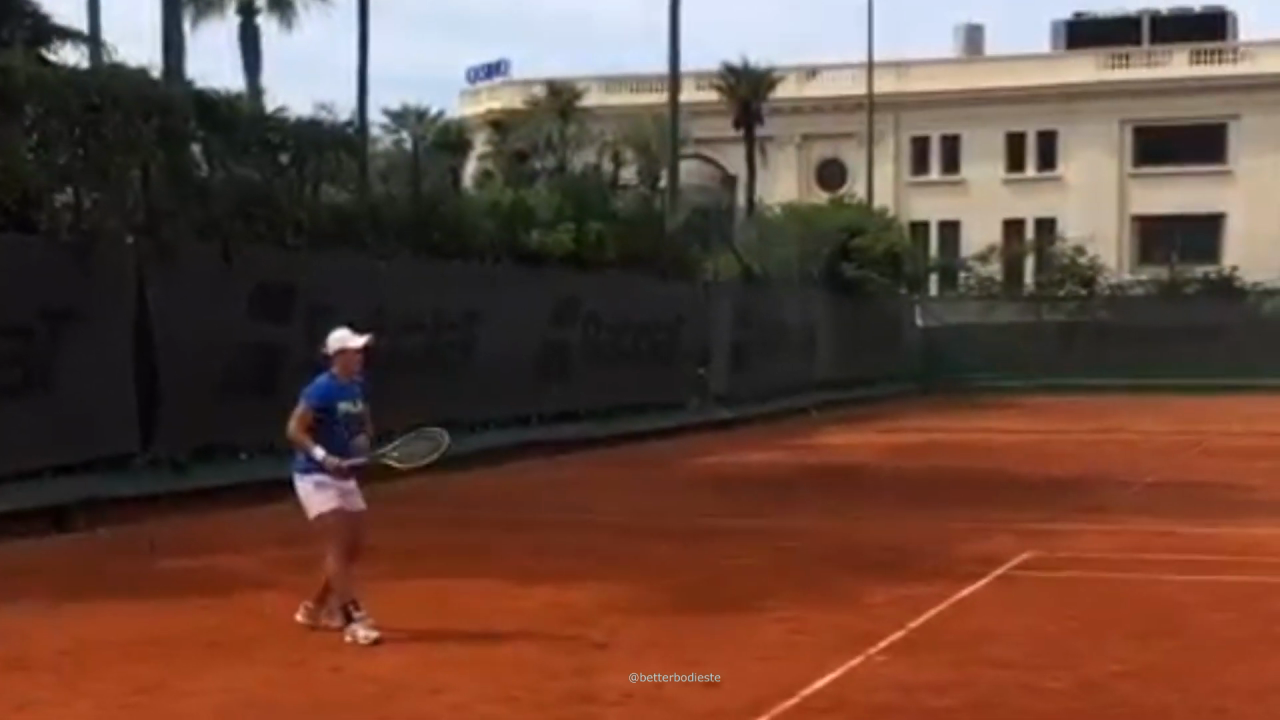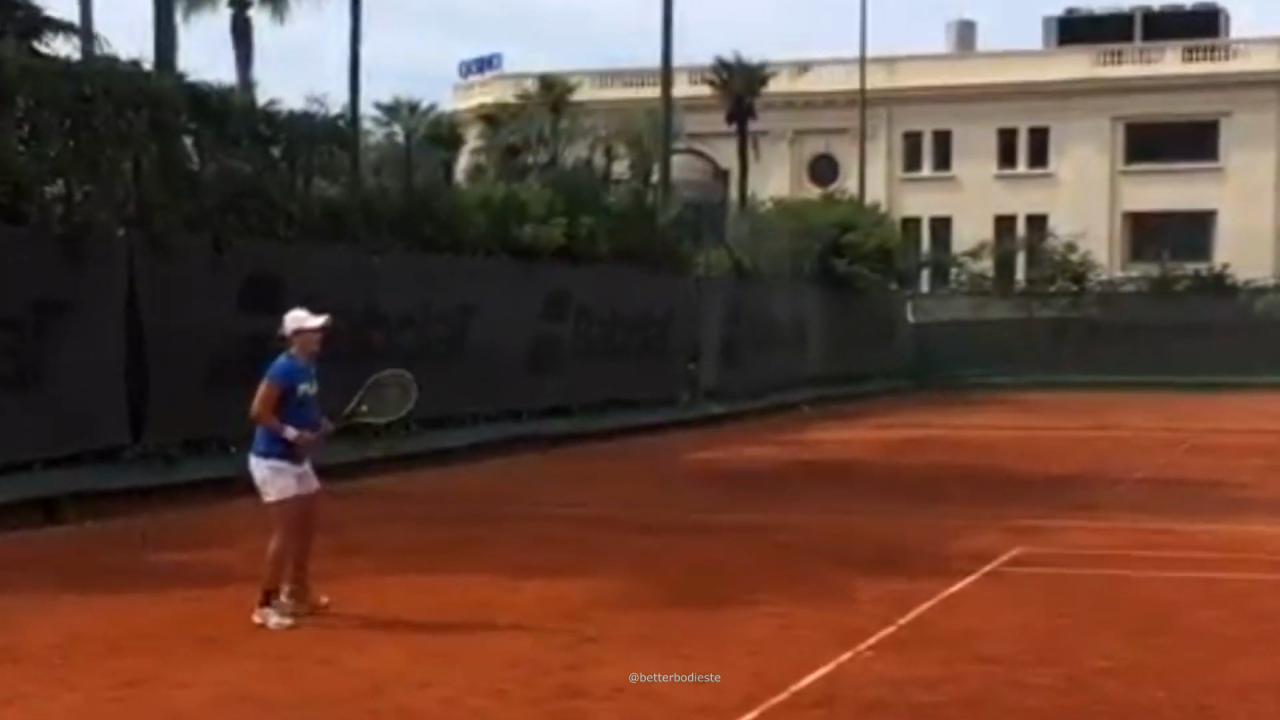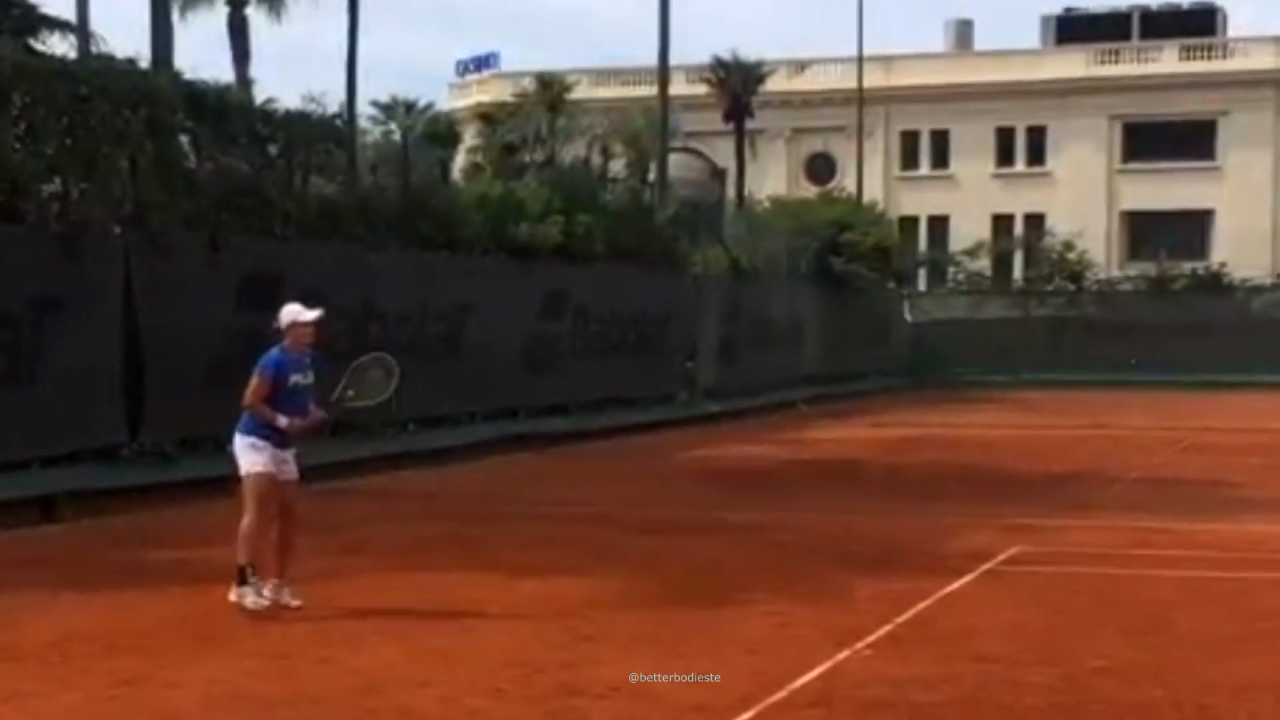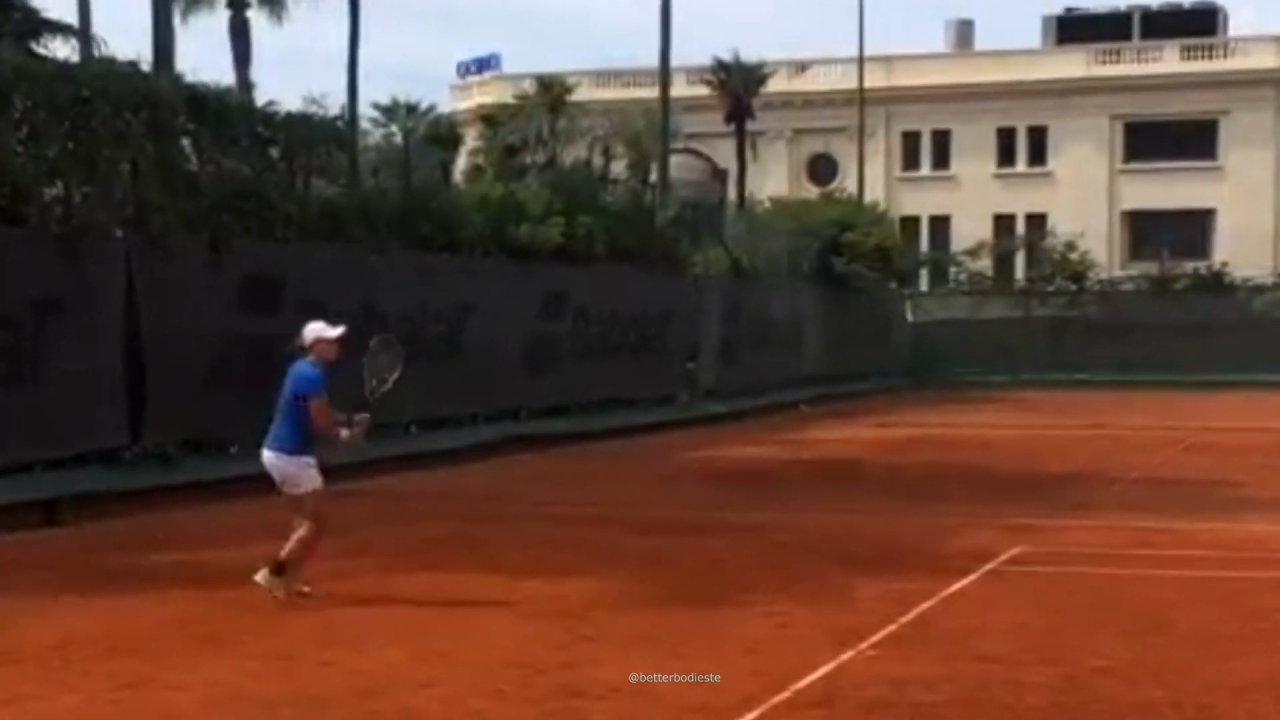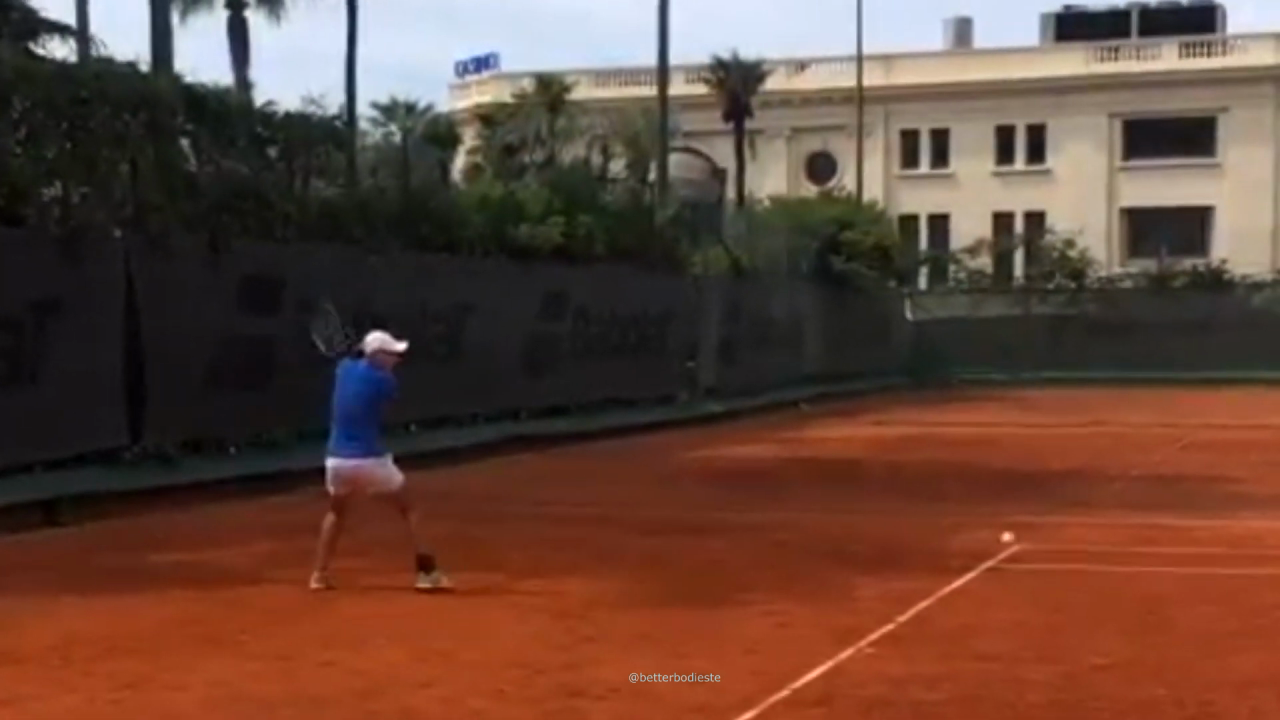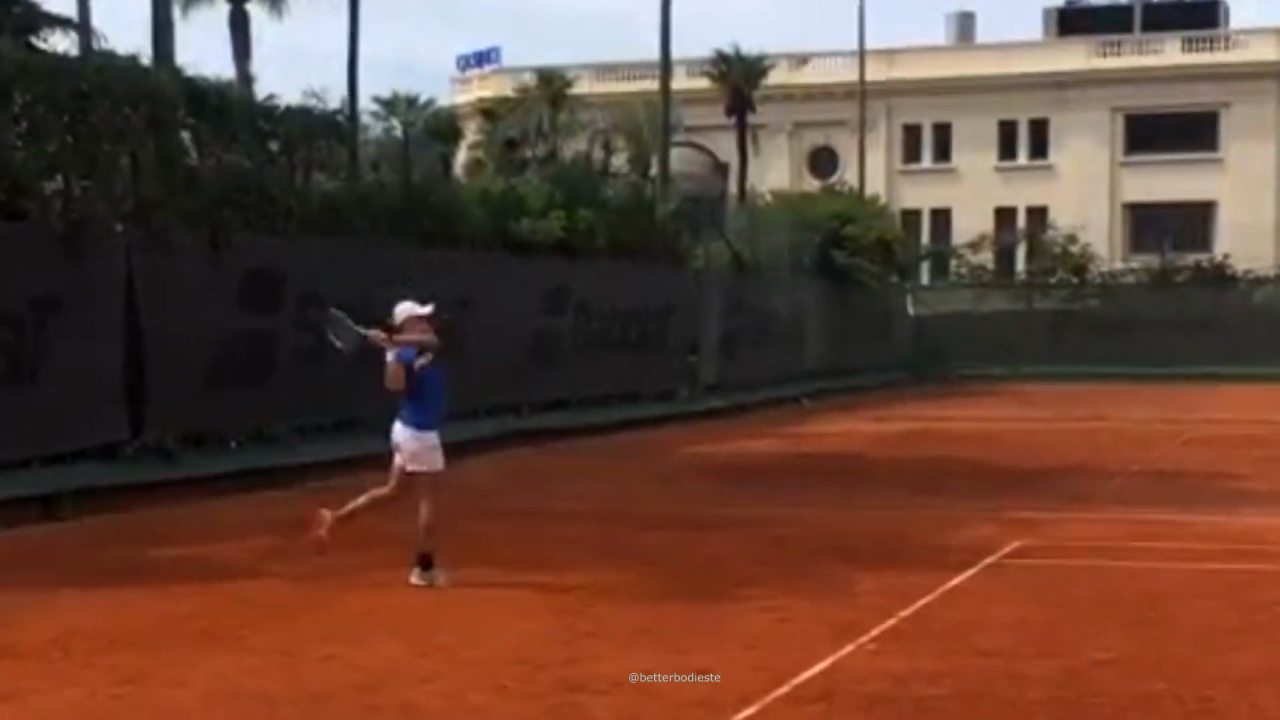
dt=0.5s
person 1, frame 1
left shoulder: (357, 386)
right shoulder: (321, 388)
left elbow: (365, 422)
right elbow: (294, 430)
left wrist: (364, 438)
right wrist: (322, 456)
left hip: (343, 476)
right hip: (315, 476)
left knee: (352, 547)
right knee: (339, 546)
left ankle: (316, 609)
right ankle: (354, 620)
person 1, frame 2
left shoulder: (309, 366)
right shoulder: (282, 369)
right elbow: (258, 411)
left wrist: (319, 423)
right wrist: (292, 434)
left hip: (298, 459)
right hip: (272, 460)
left knee: (307, 527)
right knee: (286, 534)
left ankle: (297, 590)
right ankle: (266, 605)
person 1, frame 3
left shoulder: (307, 359)
right shoulder: (274, 360)
right elbow: (250, 402)
left wrist: (311, 412)
right wrist: (284, 422)
left hip: (283, 445)
right hip: (255, 440)
left knee: (287, 515)
right knee: (257, 510)
left ankle: (276, 585)
right ankle: (244, 583)
person 1, frame 4
left shoulder: (302, 369)
right shoulder: (313, 376)
right elbow: (319, 424)
left wrist: (346, 421)
right wrist: (346, 434)
left hip: (275, 452)
right hip: (292, 457)
left knee: (305, 519)
right knee: (313, 524)
left ankle: (287, 578)
right ankle: (274, 573)
person 1, frame 5
left shoulder: (343, 368)
right shoulder: (385, 381)
left hip: (337, 459)
right hip: (371, 460)
left knee: (336, 513)
right knee: (408, 511)
left ankle: (320, 574)
right ankle: (427, 573)
person 1, frame 6
left shoulder: (423, 337)
right shoulder: (398, 353)
left elbow: (431, 341)
right elbow: (396, 386)
left wrist: (394, 339)
right wrist: (391, 352)
left hip: (414, 431)
right hip: (418, 433)
left knee: (390, 489)
right knee: (428, 500)
left ankle: (333, 519)
right ankle: (425, 569)
